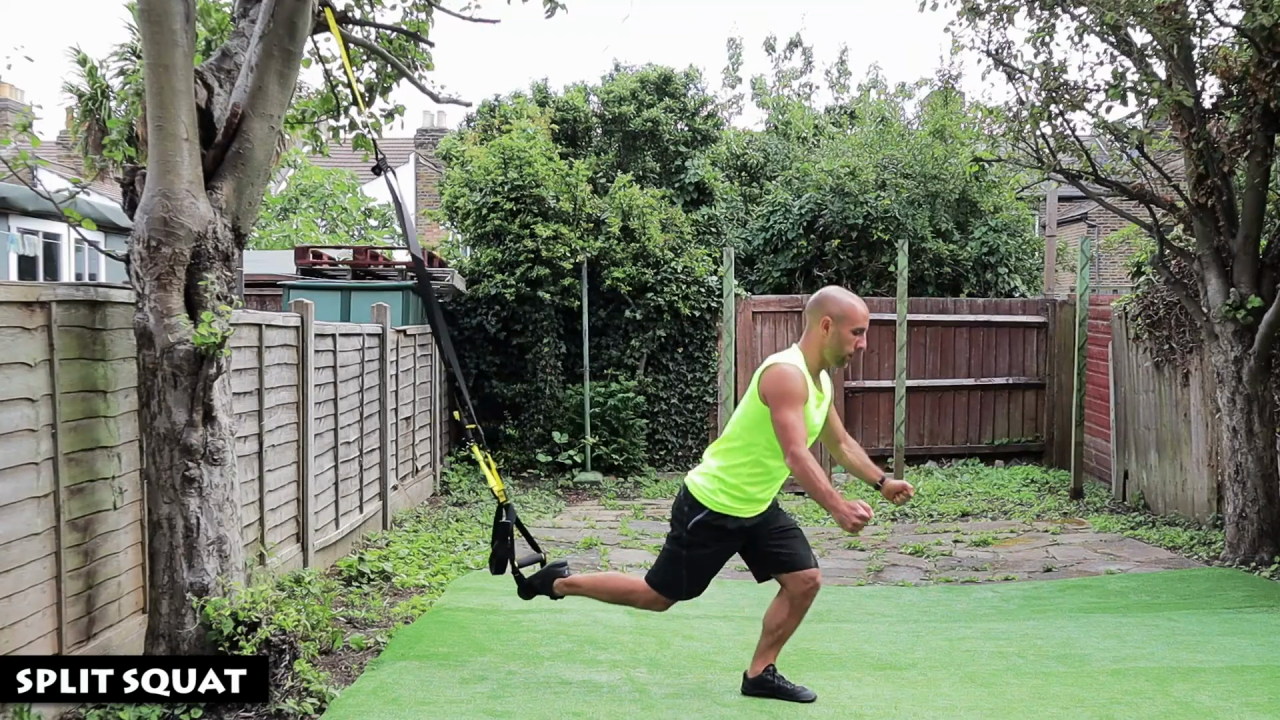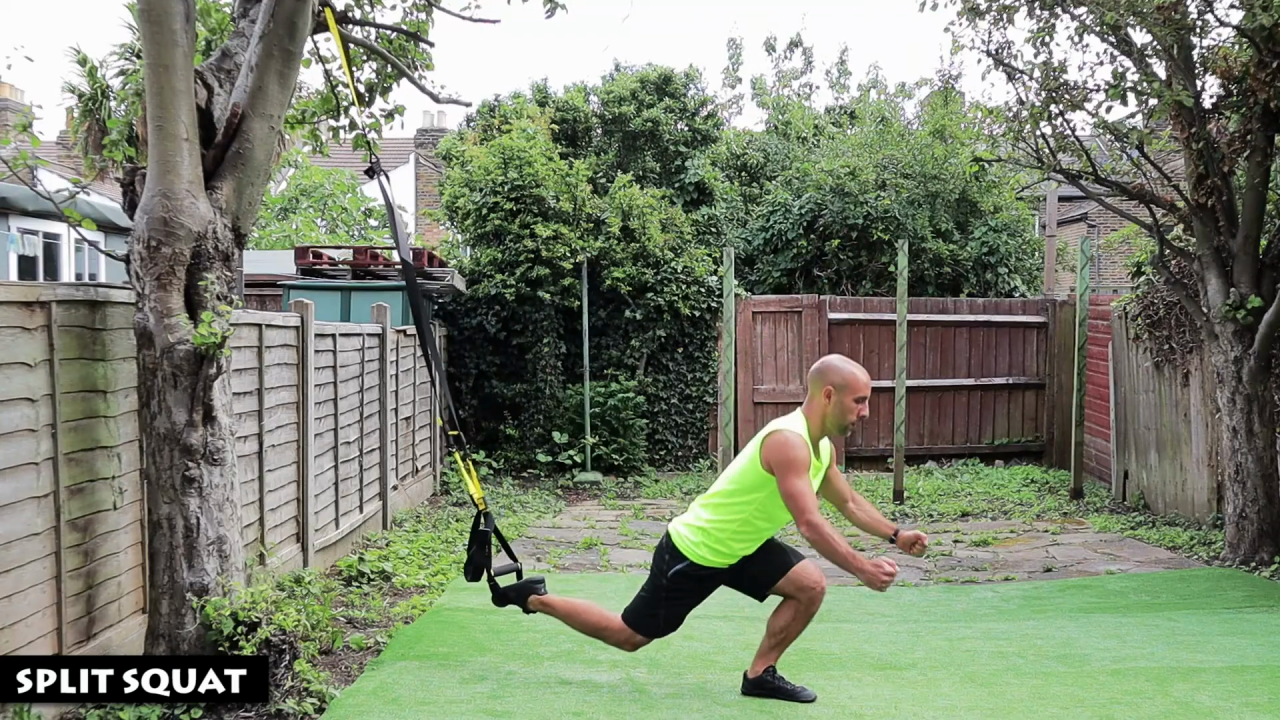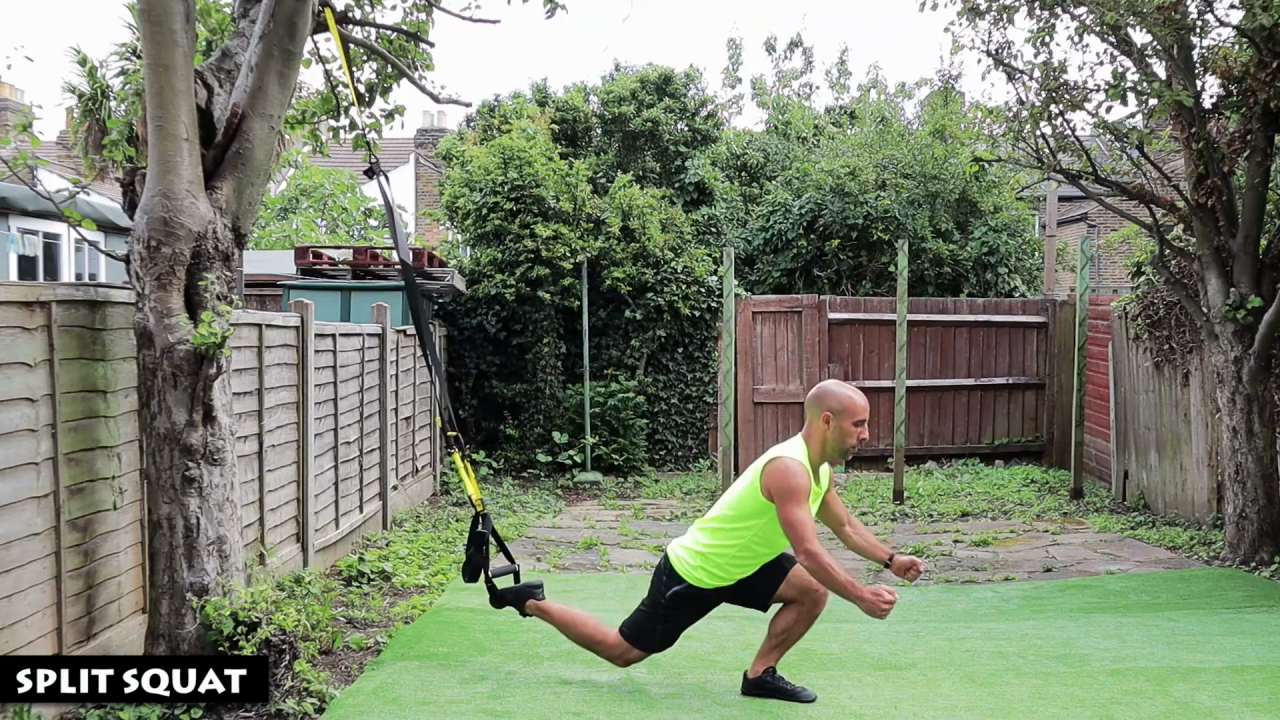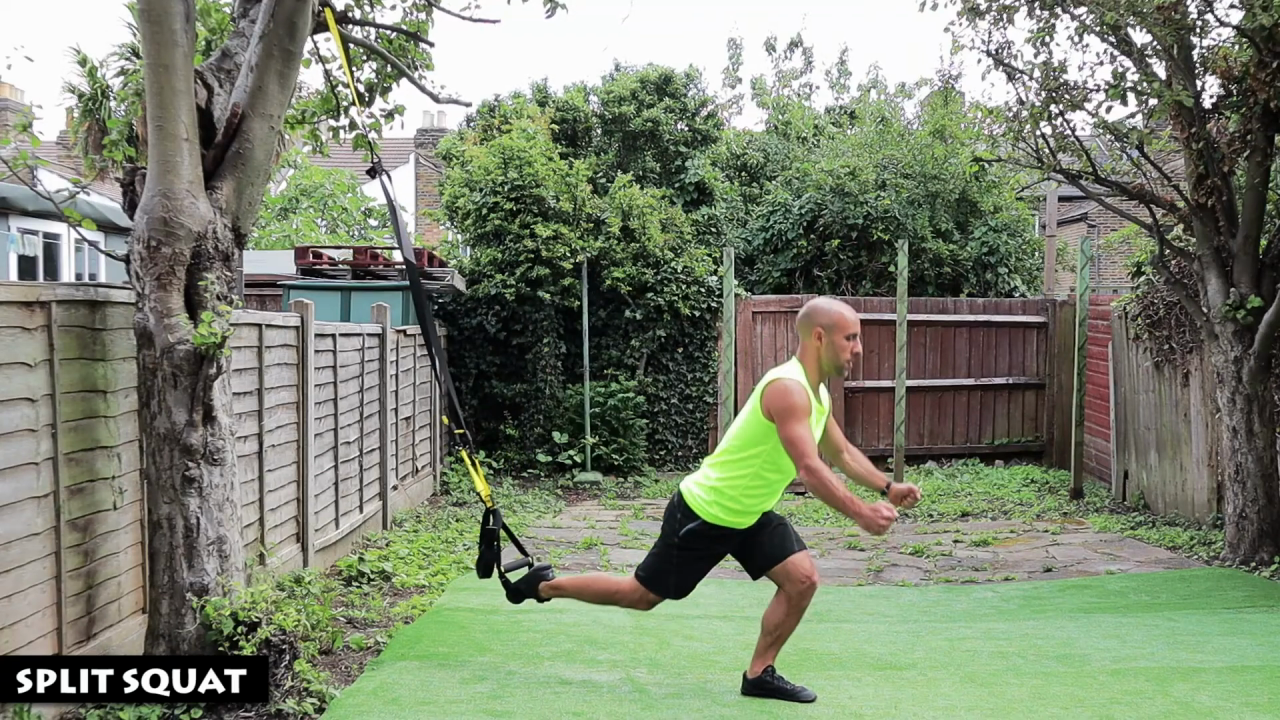
dt=0.4s
person 1, frame 1
left shoulder: (821, 381)
right shoulder: (786, 375)
left elbow: (841, 443)
right elbow: (797, 455)
left wrist: (883, 483)
right wrist: (840, 509)
left hip: (754, 506)
right hip: (712, 506)
left knee: (805, 581)
right knee: (655, 595)
left ankle: (759, 673)
right ankle: (559, 581)
person 1, frame 2
left shoulder: (820, 446)
right shoulder: (789, 442)
left elbow: (849, 503)
right elbow: (810, 524)
left wrist: (896, 536)
right wrist: (864, 569)
left hip: (735, 548)
right hip: (695, 553)
left knee: (811, 588)
right knee: (628, 635)
left ankle: (760, 673)
right ankle: (535, 597)
person 1, frame 3
left shoulder: (818, 469)
right shoulder: (789, 469)
left elbow: (845, 526)
right elbow: (807, 551)
left wrist: (891, 560)
right wrist: (862, 597)
left hip: (733, 566)
right hip: (693, 574)
left knee: (812, 592)
right knee: (623, 650)
left ankle: (759, 674)
right ankle: (534, 602)
person 1, frame 4
left shoulder: (815, 389)
right shoulder: (787, 387)
left elbow: (842, 453)
right elbow: (809, 468)
left wrist: (887, 487)
right wrist: (861, 514)
left hip: (748, 514)
right hip: (704, 515)
left knee: (802, 578)
right knee: (641, 595)
left ankle: (759, 675)
right ankle: (545, 585)
